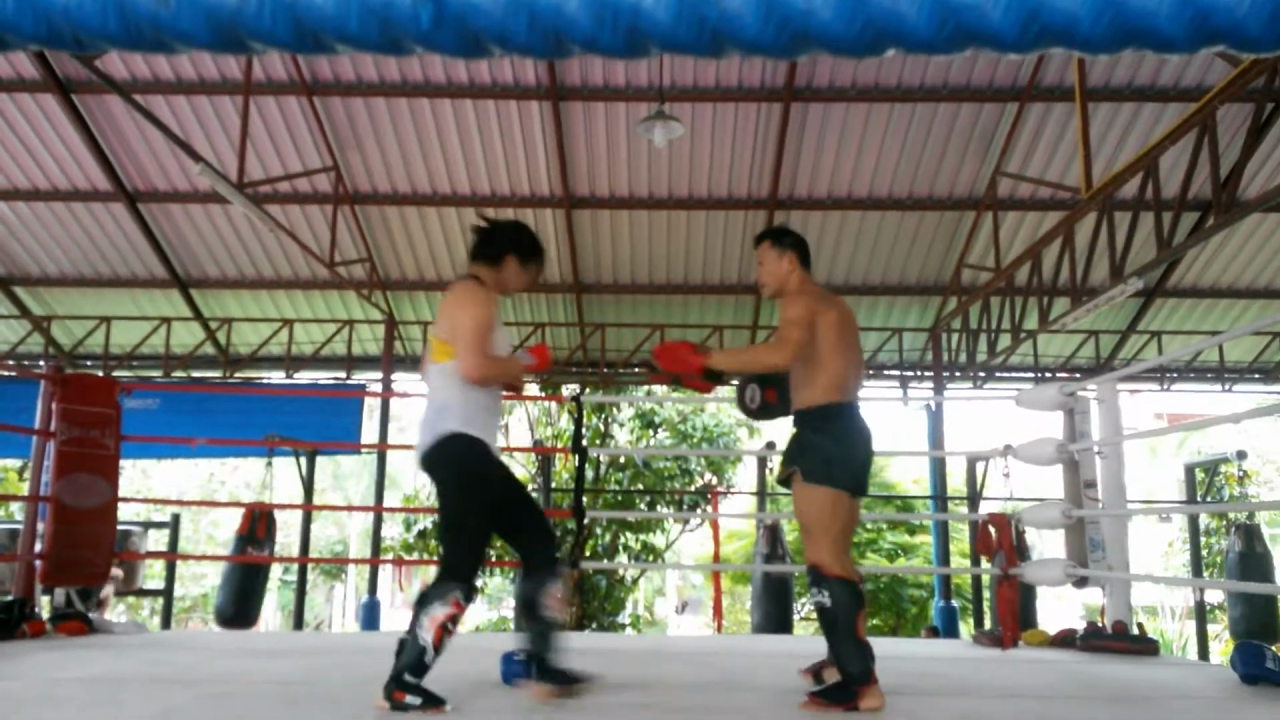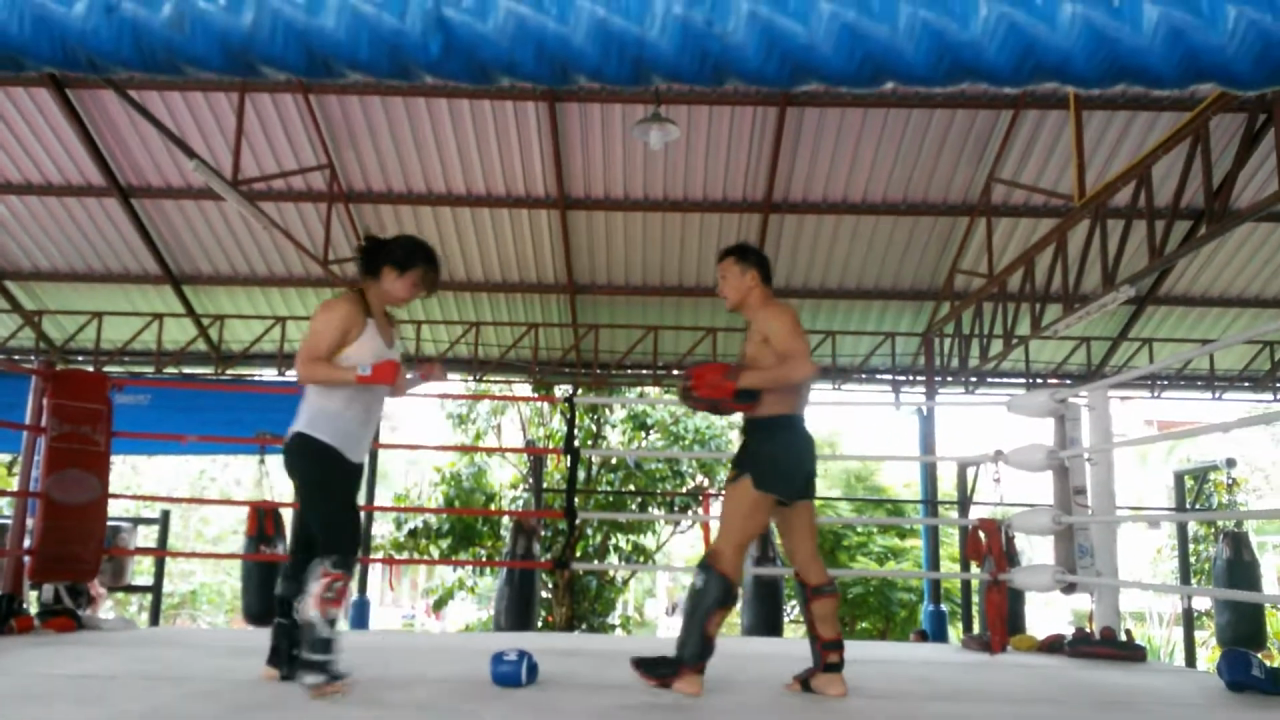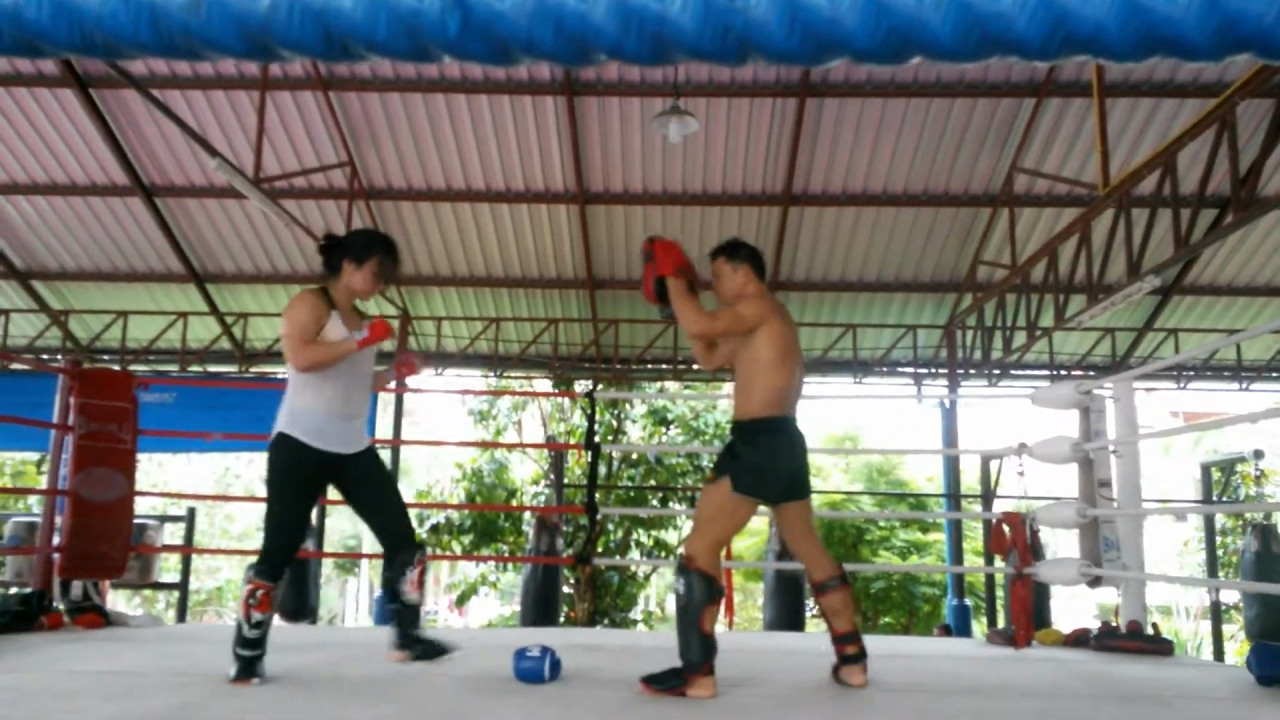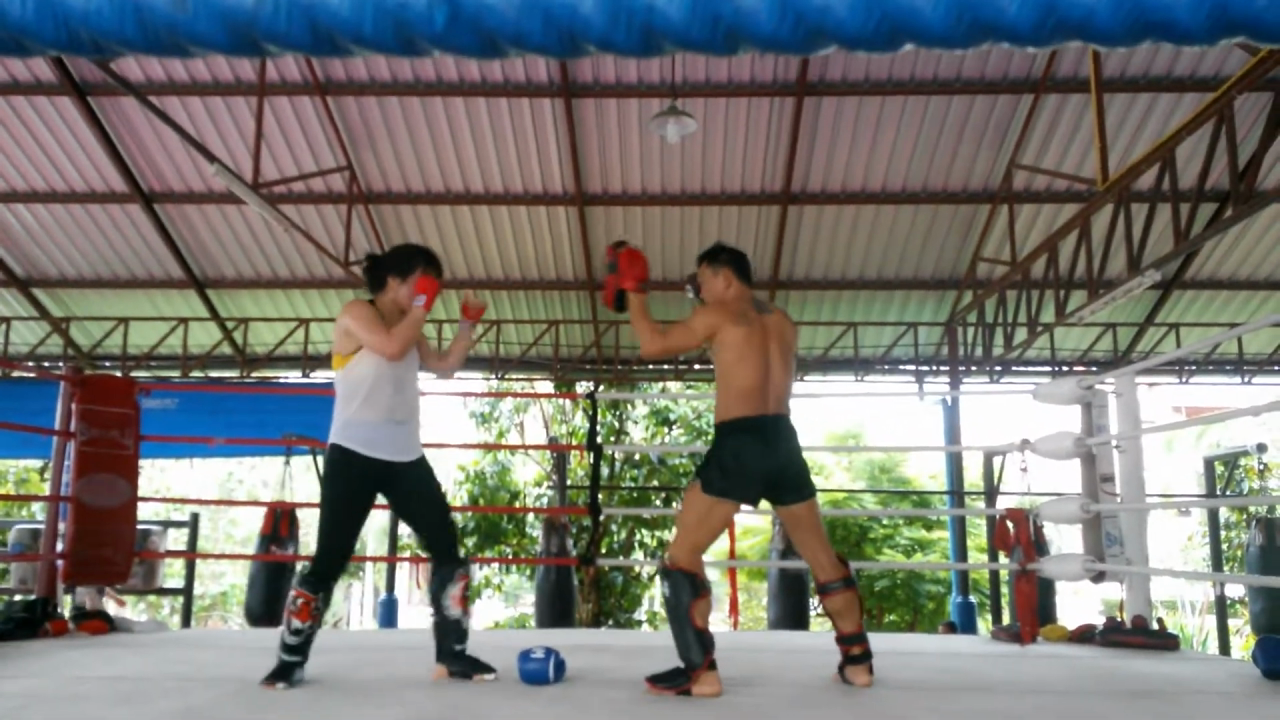
dt=0.5s
person 1, frame 1
left shoulder: (802, 303)
right shoulder: (838, 309)
left elbow: (780, 354)
left wrist: (703, 360)
right wrist: (789, 393)
left hip: (827, 434)
right hip: (845, 431)
left knee: (821, 560)
right knee: (835, 556)
left ankle: (860, 683)
right ankle: (844, 664)
person 1, frame 2
left shoulder: (773, 313)
right shoulder: (766, 325)
left elbow: (804, 367)
left wrist: (741, 380)
right wrist: (731, 391)
left hip: (773, 443)
right hip: (789, 444)
left knee: (727, 551)
right knee: (806, 559)
left ankle: (689, 666)
right ankle: (828, 669)
person 1, frame 3
left shoulder: (758, 305)
right shoulder: (766, 320)
left elbow: (700, 327)
right elbow: (709, 358)
left wrist: (671, 278)
right wrist: (680, 301)
left hip: (758, 444)
right hip: (785, 444)
left knee: (700, 549)
right knee: (813, 554)
left ankle: (697, 672)
right ankle: (852, 660)
person 1, frame 4
left shoulder: (720, 312)
right shoulder: (781, 321)
left elbow: (652, 346)
left wrist: (633, 292)
left hip: (739, 445)
right hip: (781, 443)
left knee: (682, 554)
right knee: (821, 554)
left ankle: (700, 670)
right ankle: (857, 659)
person 2, frame 1
left shoulder: (463, 301)
right shoulder: (476, 296)
left elbow: (439, 372)
right elbow: (473, 369)
left wrist: (509, 374)
right wrist: (527, 364)
left hip: (469, 449)
right hip: (458, 446)
left knee: (541, 547)
right knee: (459, 571)
left ankle: (546, 668)
right ankle: (403, 684)
person 2, frame 2
left shoulder: (387, 324)
right shoulder: (344, 309)
right elbow: (305, 367)
left wrist: (417, 378)
right wrist: (364, 374)
left hip: (348, 455)
right hip: (314, 444)
left knee: (312, 552)
right knee: (336, 547)
left ankle: (285, 654)
right ankle: (316, 660)
person 2, frame 3
left shoulder: (362, 321)
right shoulder: (309, 304)
right elbow: (301, 358)
left wrist: (396, 371)
right wrist: (363, 340)
left hip: (355, 450)
right hip: (301, 444)
left knee: (402, 538)
right knee: (279, 551)
left ankle: (407, 636)
right ankle: (246, 655)
person 2, frame 4
left shoulder: (406, 328)
right shoulder: (356, 314)
left elbow: (445, 366)
right elbow: (392, 348)
left wrist: (468, 324)
right wrist: (422, 305)
left hip: (406, 459)
right hip: (353, 454)
left knee: (448, 549)
right knee: (330, 558)
left ankle: (452, 654)
right ankle: (290, 660)
